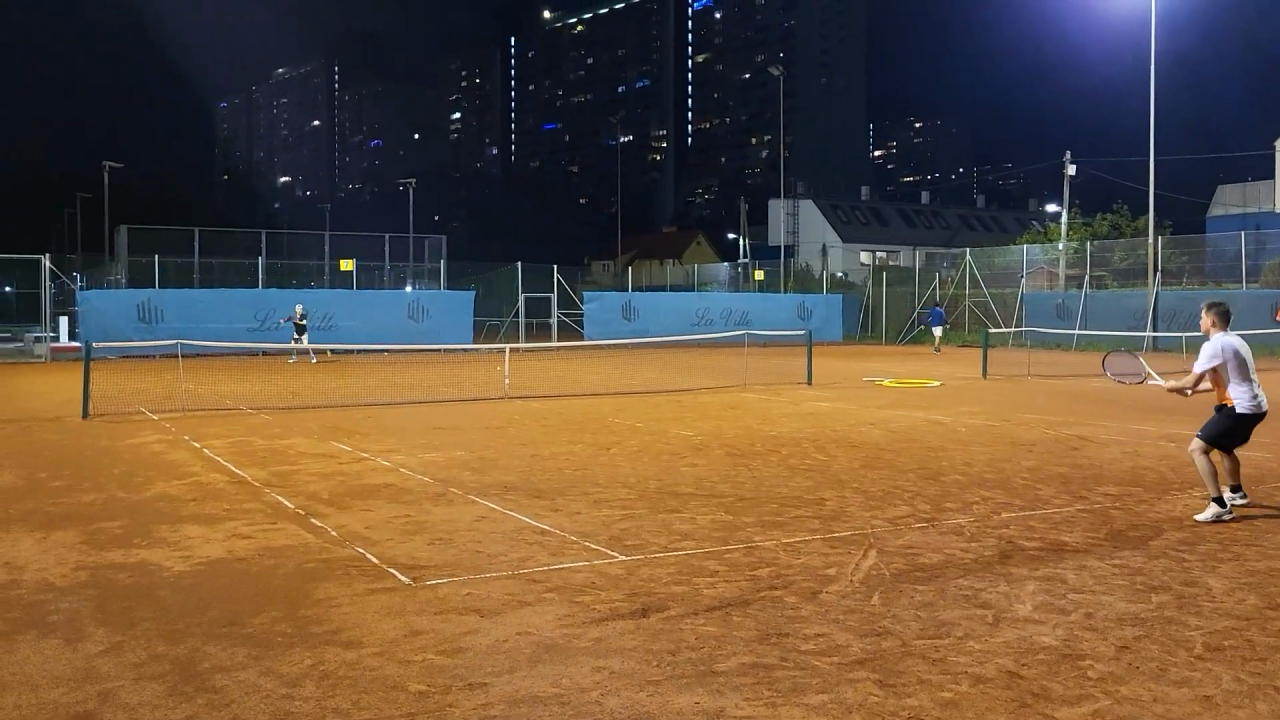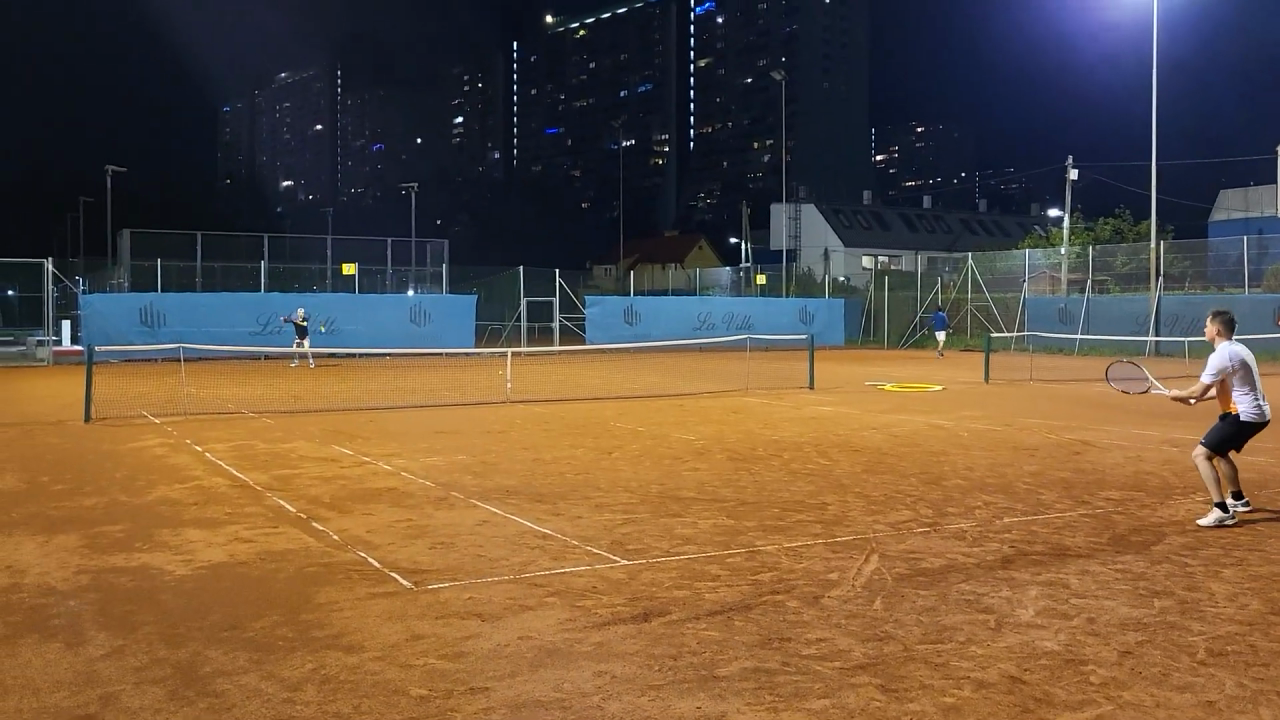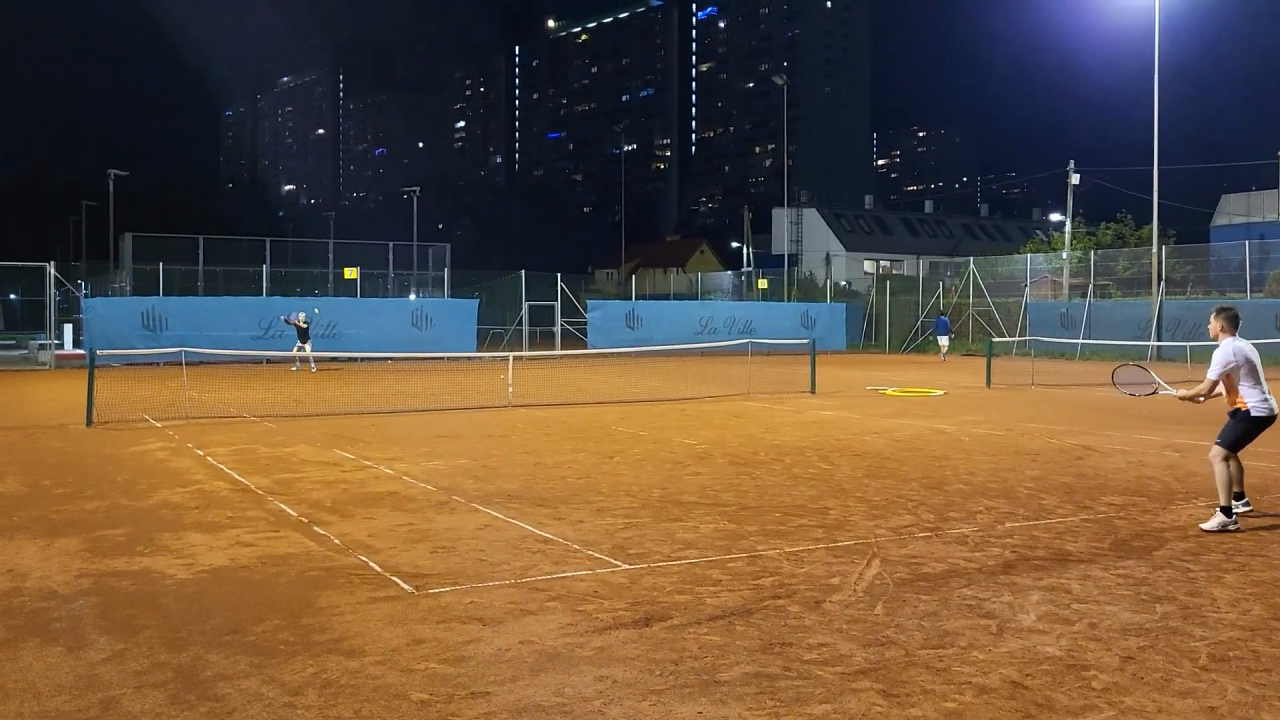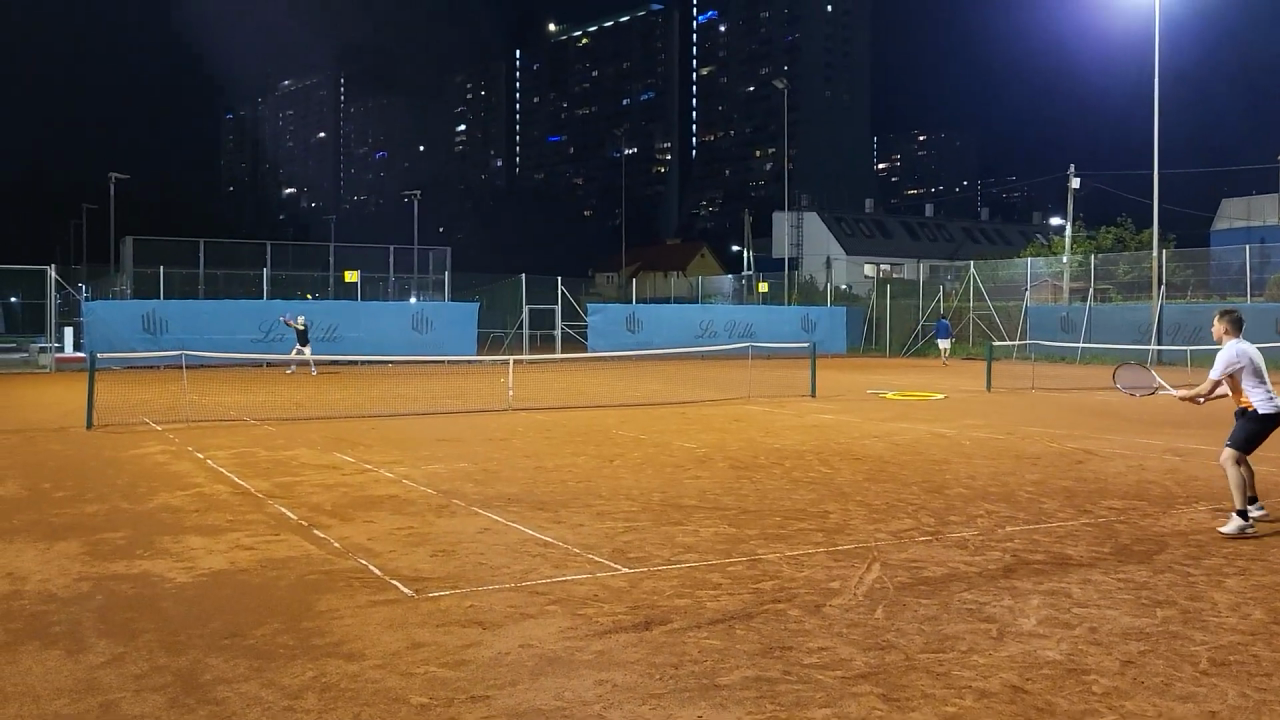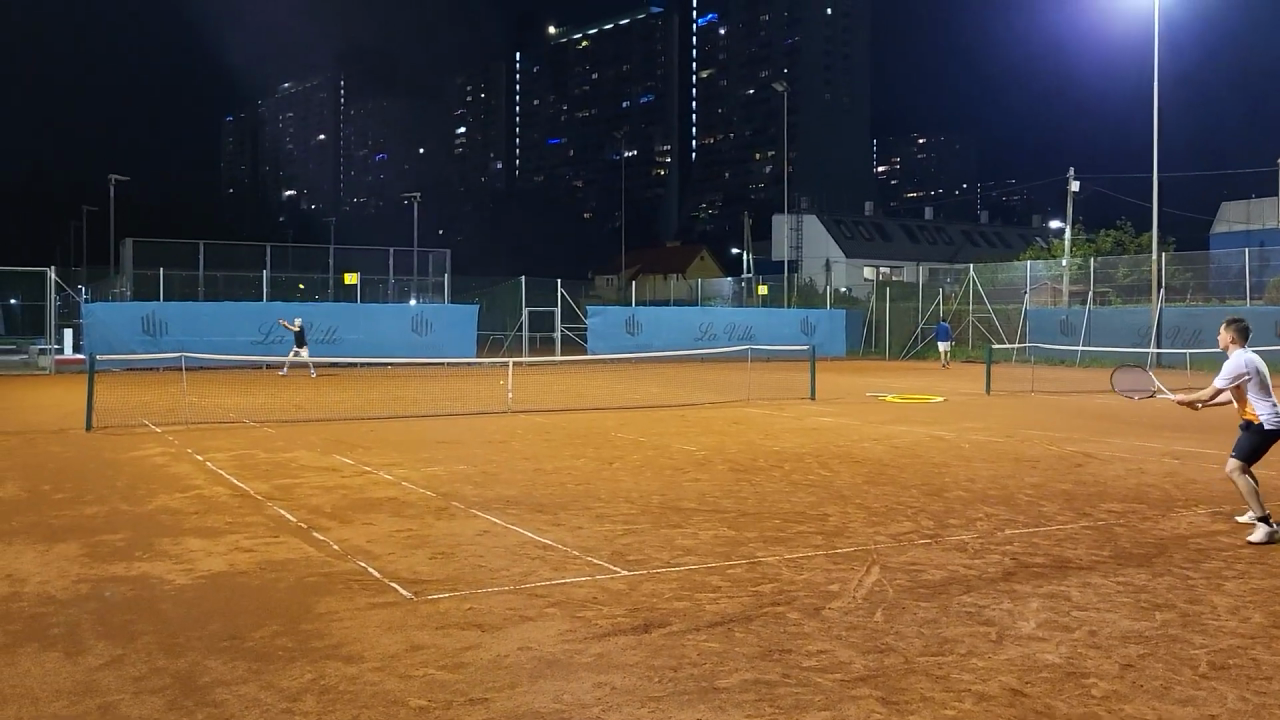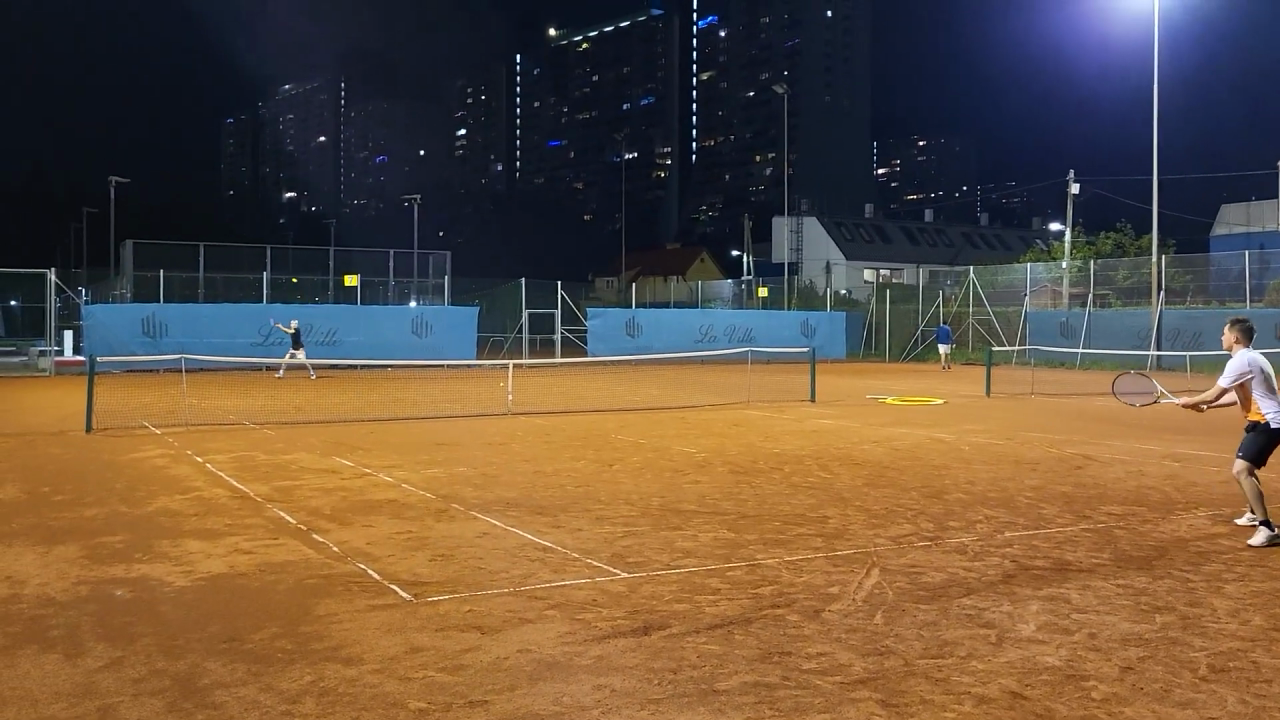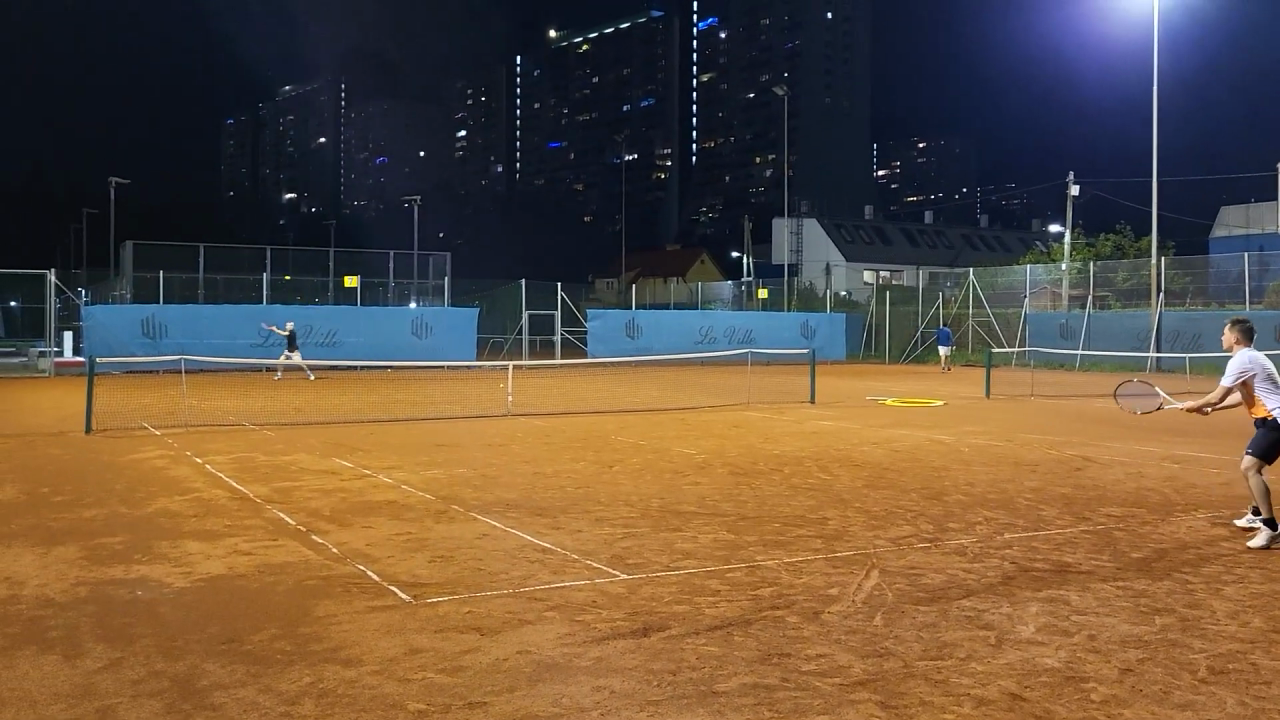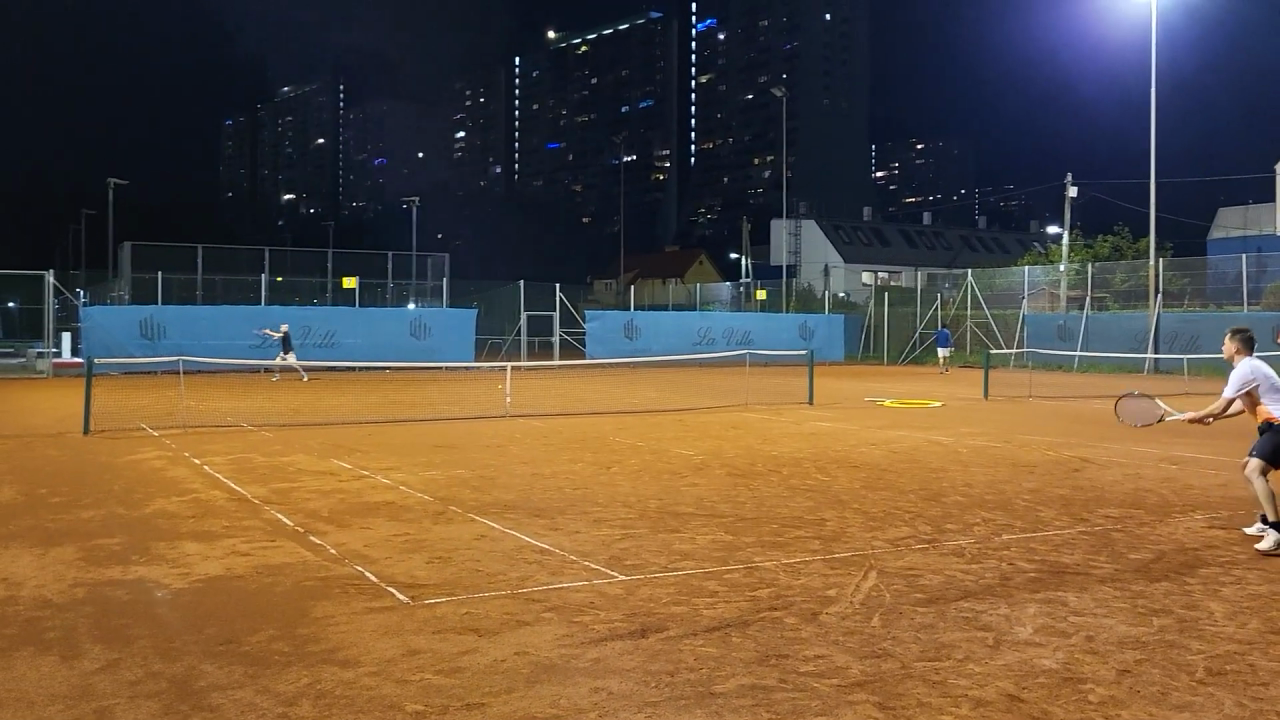
dt=0.1s
person 1, frame 1
left shoulder: (1214, 346)
right shoulder: (1234, 341)
left elbow: (1192, 381)
left wrist: (1175, 386)
right wrist: (1193, 389)
left hip: (1240, 409)
right hip: (1255, 407)
left knee: (1197, 449)
right knee: (1224, 446)
left ankle: (1219, 506)
right ankle: (1236, 493)
person 1, frame 2
left shoulder: (1221, 355)
right shoulder: (1238, 350)
left elbow: (1199, 391)
left wrist: (1179, 395)
right wrist: (1194, 398)
left hip: (1243, 416)
right hip: (1257, 415)
left knee: (1201, 455)
right knee: (1219, 452)
left ankle: (1222, 511)
right ankle: (1238, 499)
person 1, frame 3
left shoulder: (1225, 350)
right shoulder: (1241, 346)
left elbow: (1207, 388)
left wrist: (1188, 394)
right wrist: (1202, 396)
left hip: (1252, 412)
right hip: (1261, 411)
left knee: (1217, 456)
right knee: (1229, 451)
left ankle: (1225, 515)
right ankle: (1239, 500)
person 1, frame 4
left shoulder: (1229, 352)
right shoulder: (1244, 348)
left elbow: (1207, 388)
left wrist: (1188, 395)
right wrist: (1203, 398)
left hip: (1259, 412)
right hip: (1265, 411)
left knee: (1228, 459)
right knee: (1237, 456)
left ankle: (1242, 519)
right ankle: (1253, 505)
person 1, frame 5
left shoulder: (1236, 362)
right shoulder: (1247, 358)
left elbow: (1210, 393)
right elbow: (1233, 395)
left wrist: (1187, 399)
right wrist: (1202, 404)
left knee: (1234, 470)
right knee: (1241, 467)
right ankle: (1258, 512)
person 1, frame 6
left shoulder: (1240, 361)
right shoulder: (1251, 358)
left elbow: (1215, 394)
right elbow: (1238, 396)
left wrist: (1191, 401)
right wrist: (1205, 405)
left knee: (1240, 471)
right knee: (1245, 467)
right ankle: (1256, 513)
person 1, frame 7
left shoulder: (1240, 360)
right shoulder: (1252, 357)
left elbow: (1218, 396)
right elbow: (1241, 396)
left wrist: (1195, 405)
right wrist: (1209, 407)
left knee: (1250, 467)
right knee: (1248, 465)
right ankle: (1257, 514)
person 1, frame 8
left shoulder: (1243, 370)
right shoulder: (1253, 366)
left elbow: (1221, 406)
right elbow: (1243, 405)
left wrist: (1197, 416)
right wrist: (1211, 417)
left knee: (1254, 471)
right knee: (1248, 467)
